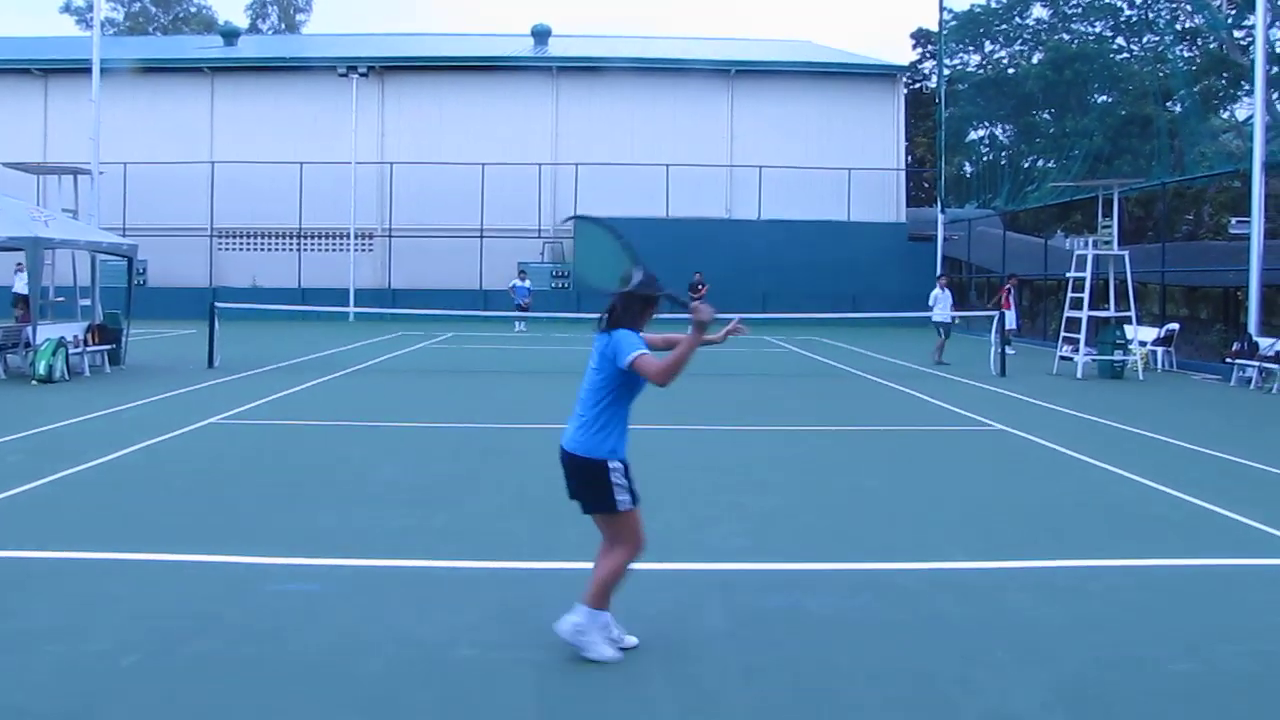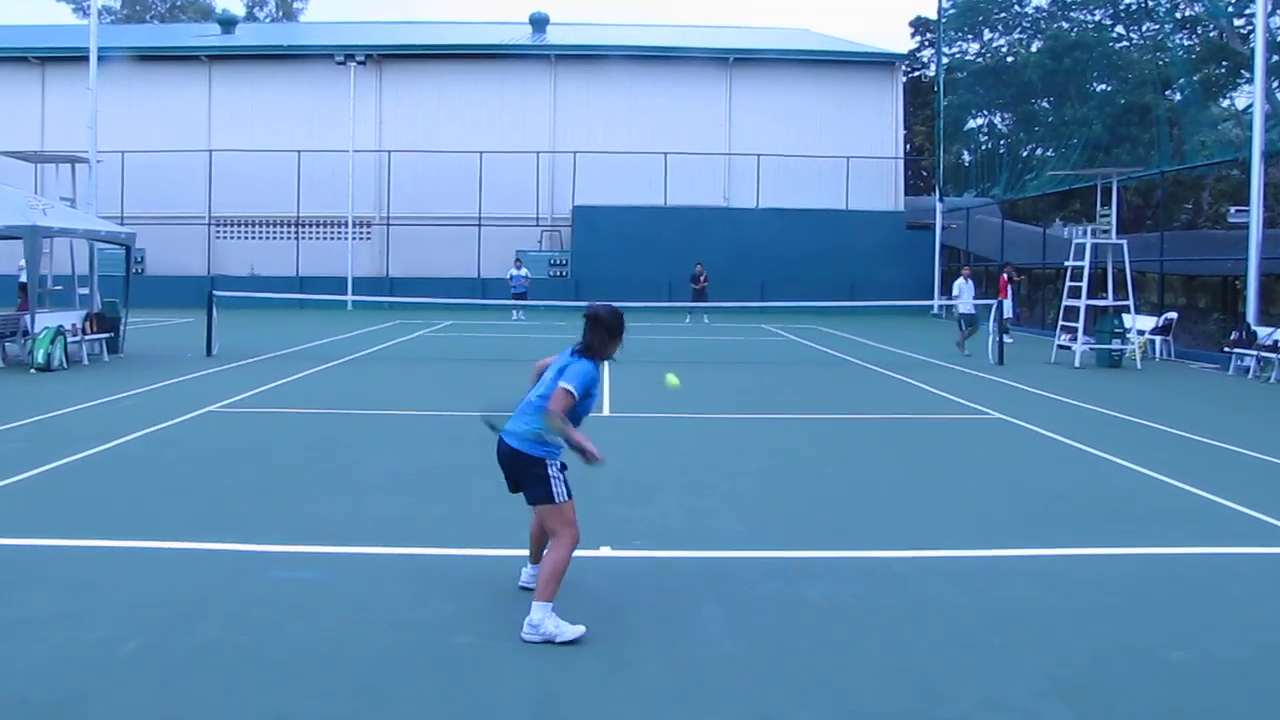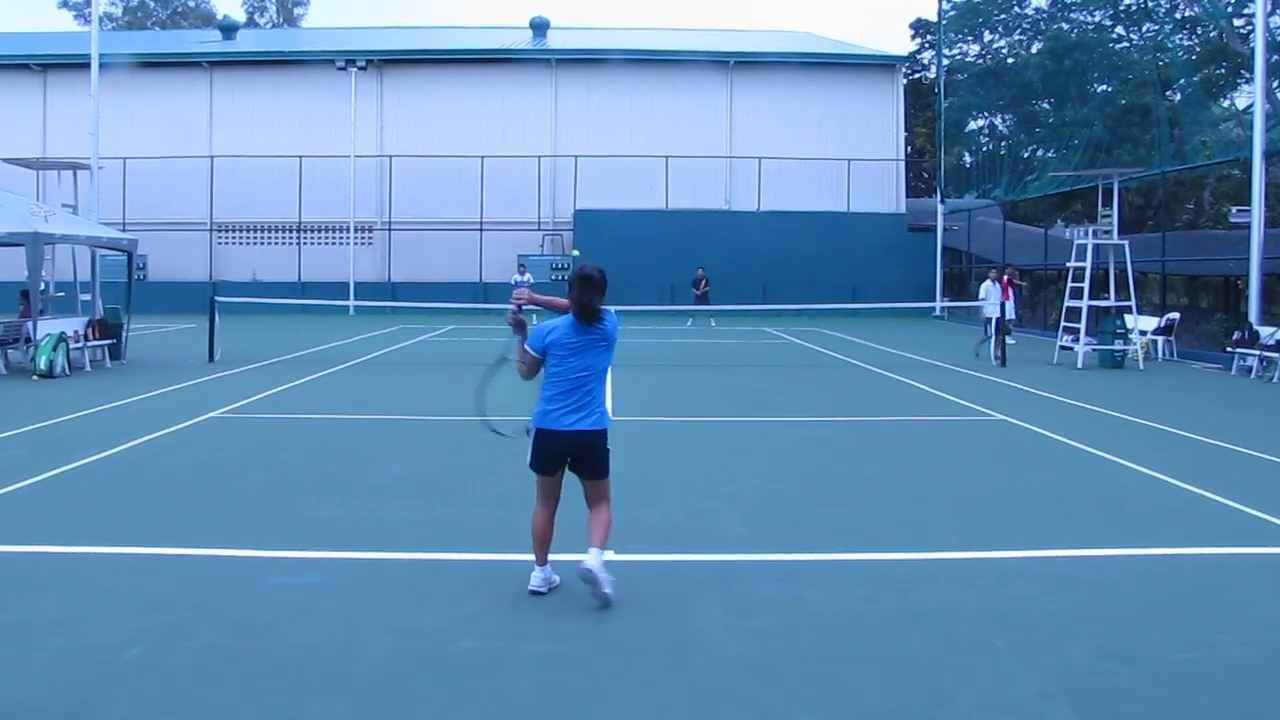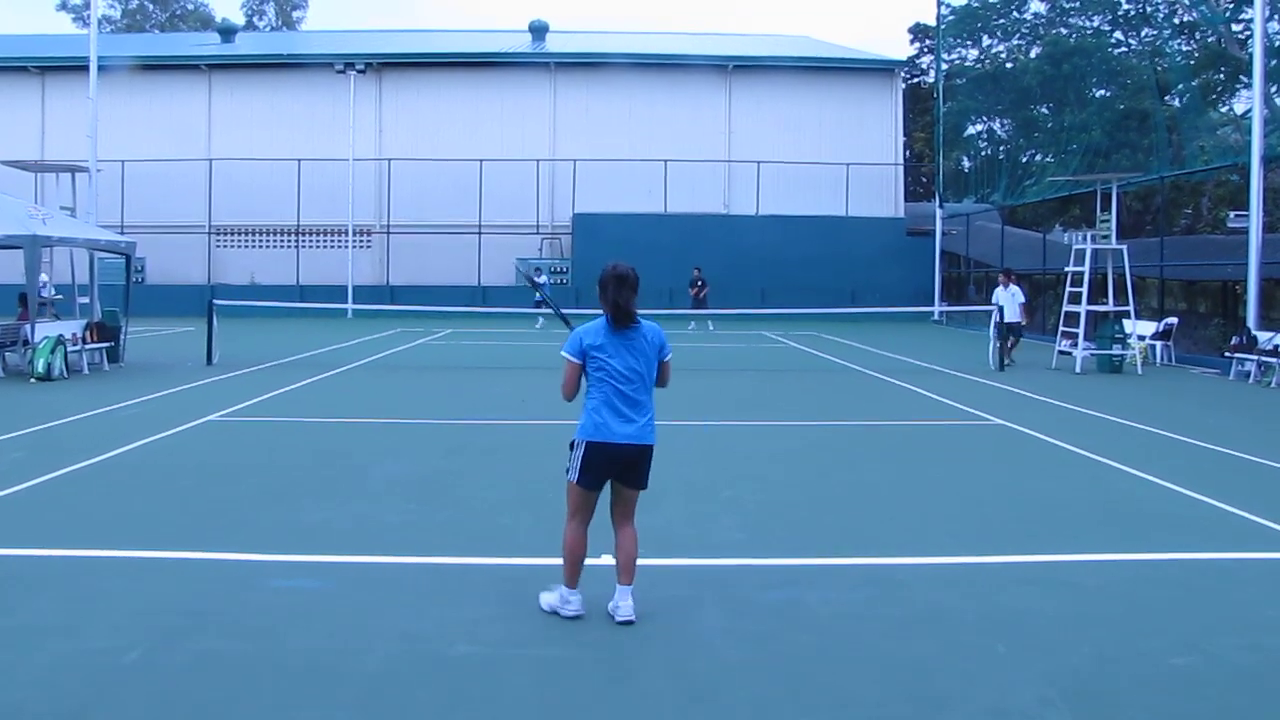
dt=0.5s
person 1, frame 1
left shoulder: (613, 335)
right shoulder: (624, 338)
left elbow: (662, 348)
right elbow: (659, 375)
left wrist: (709, 338)
right wrist: (697, 335)
left hip: (580, 450)
right hip: (596, 456)
left knee: (620, 539)
right knee: (629, 545)
left ankle: (599, 620)
right ankle: (578, 621)
person 1, frame 2
left shoulder: (575, 357)
right shoulder: (585, 372)
left elbow: (538, 368)
right elbow: (554, 417)
right wrist: (582, 445)
left hip: (512, 444)
right hip: (534, 453)
left knee: (548, 510)
right knee: (565, 535)
left ankle: (533, 571)
right ankle: (540, 619)
person 1, frame 3
left shoulder: (545, 330)
right shoulder: (609, 324)
left elbow: (527, 372)
right elbow: (578, 311)
left wrist: (520, 329)
right wrist: (535, 297)
left hip: (549, 428)
right hip: (592, 431)
left knee: (546, 503)
right knee: (600, 503)
left ankle: (540, 573)
right ankle: (594, 556)
person 1, frame 4
left shoulder: (583, 336)
right shoulder: (655, 335)
left elbow: (569, 393)
right elbow: (663, 381)
left hip: (596, 440)
right hip: (640, 442)
left knee: (577, 519)
right knee: (624, 520)
left ankle: (570, 595)
right ankle: (624, 599)
